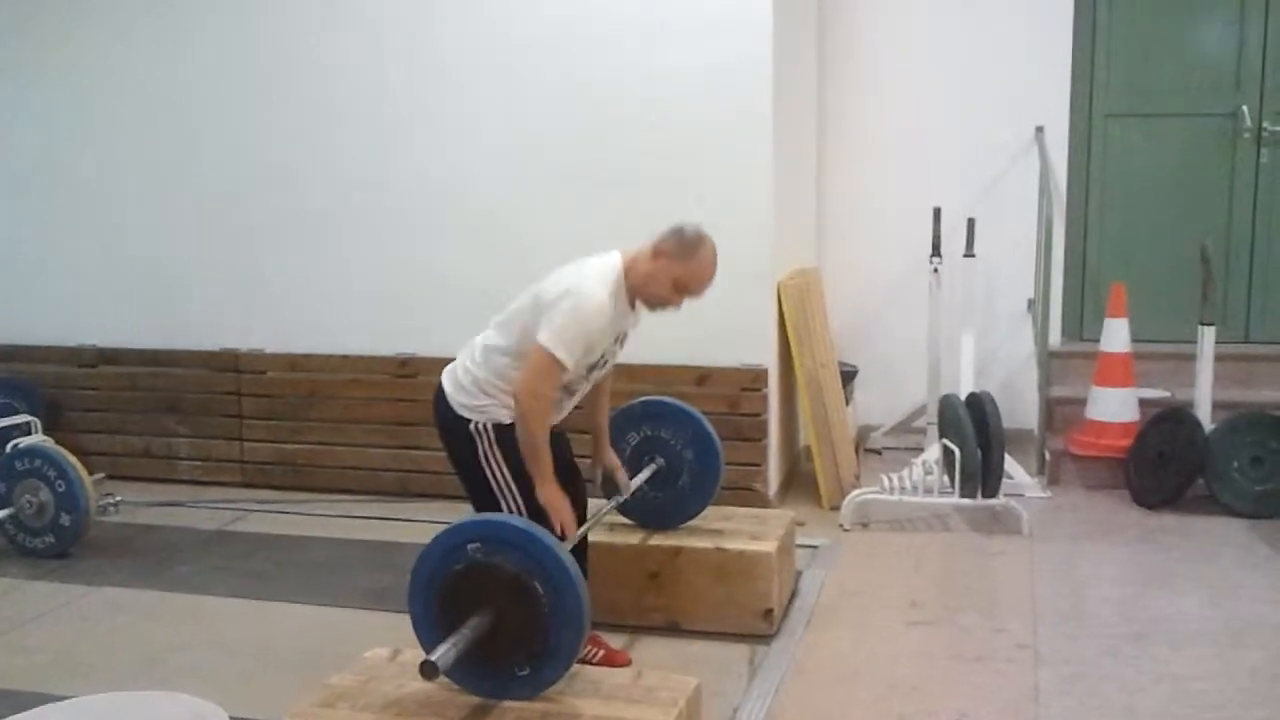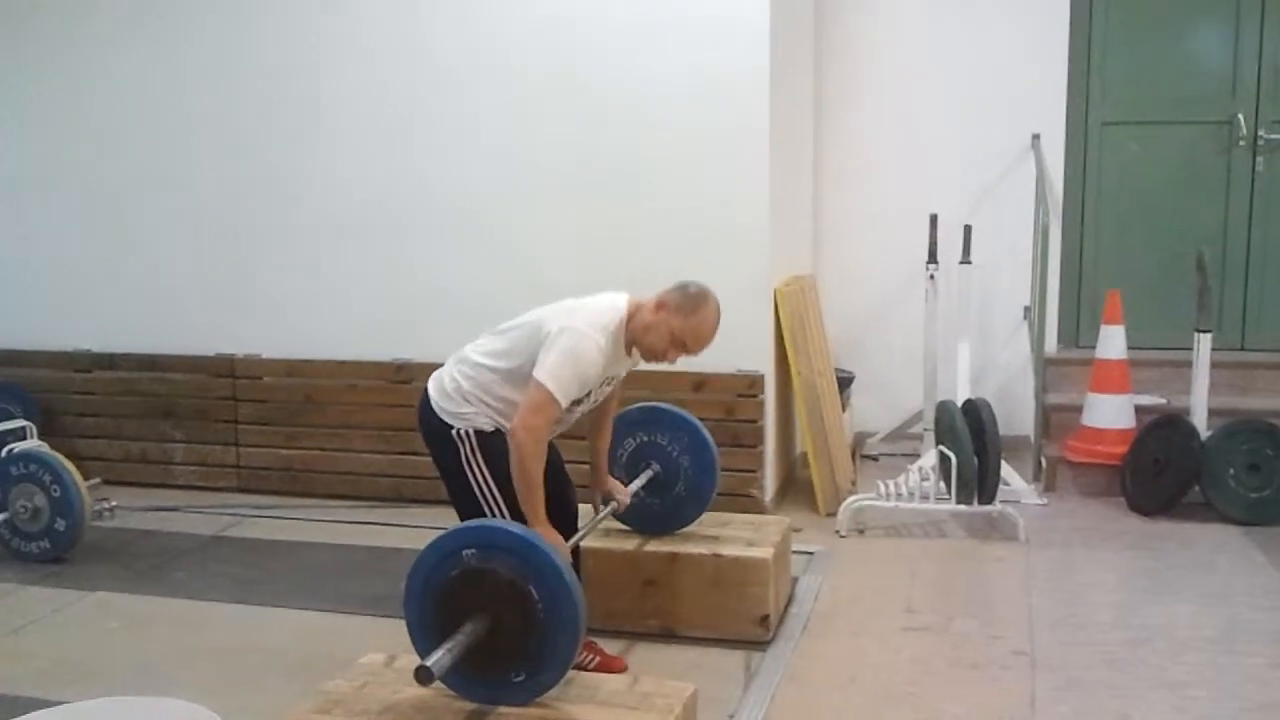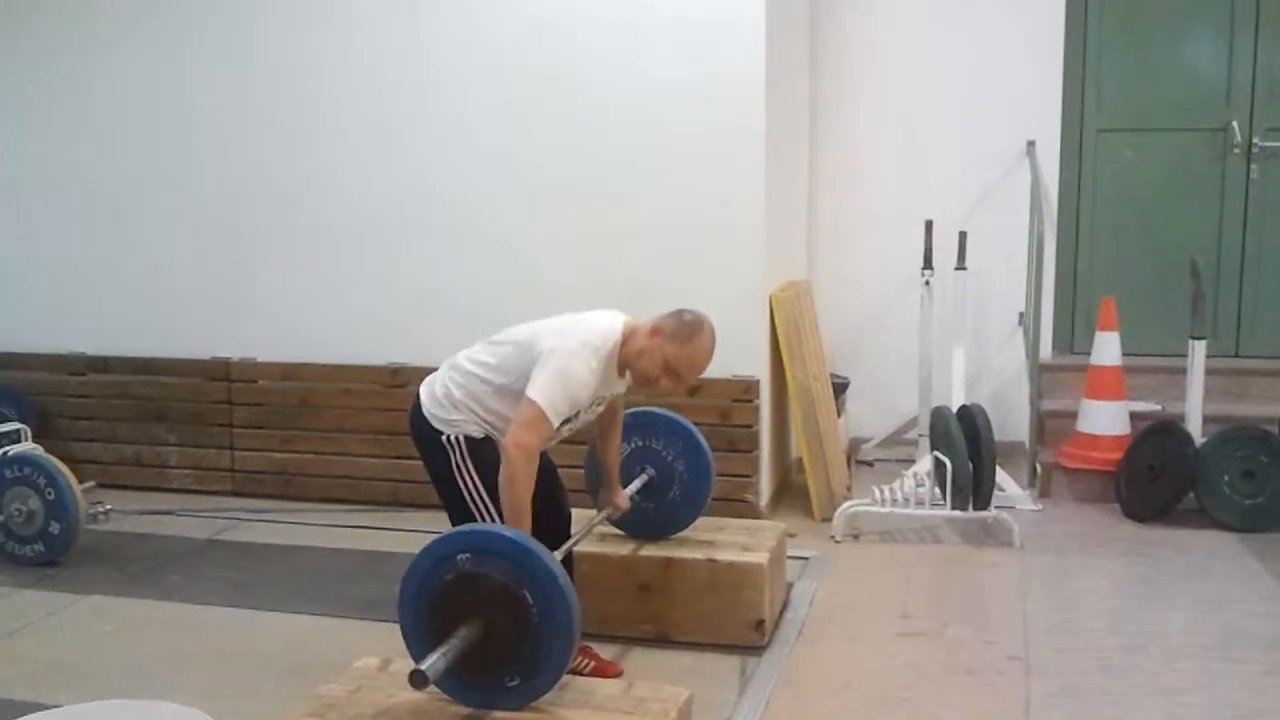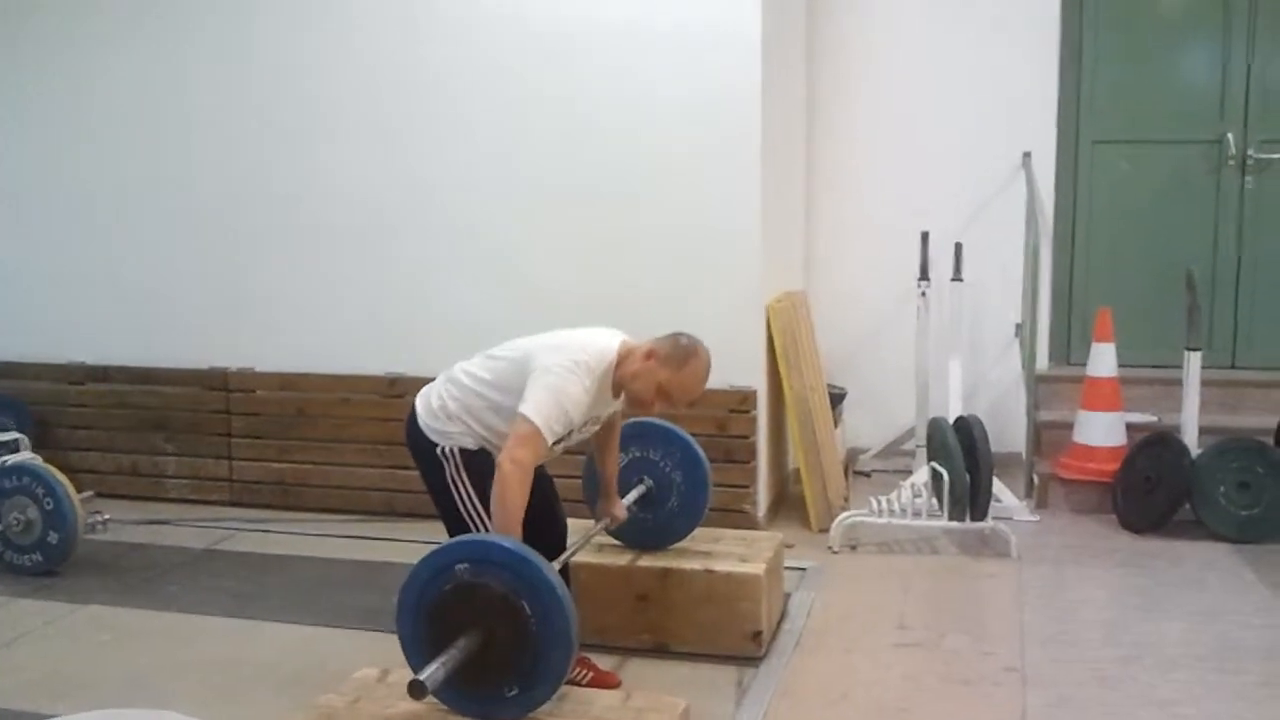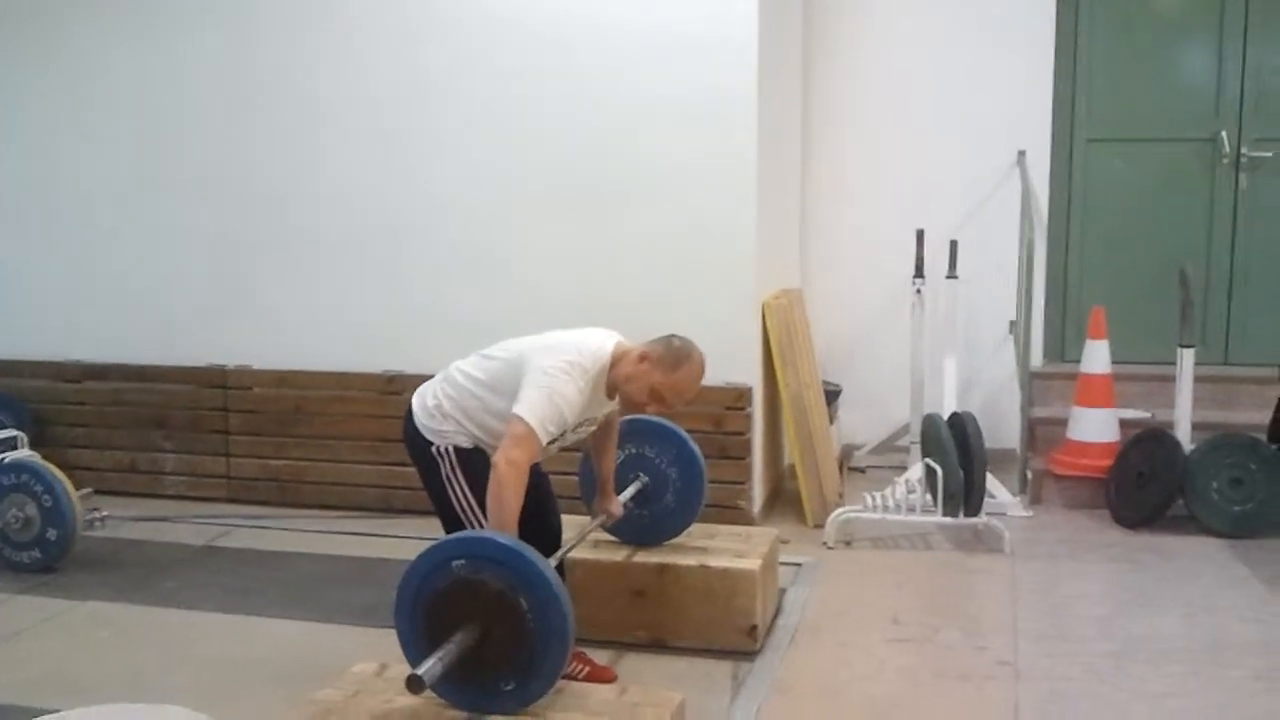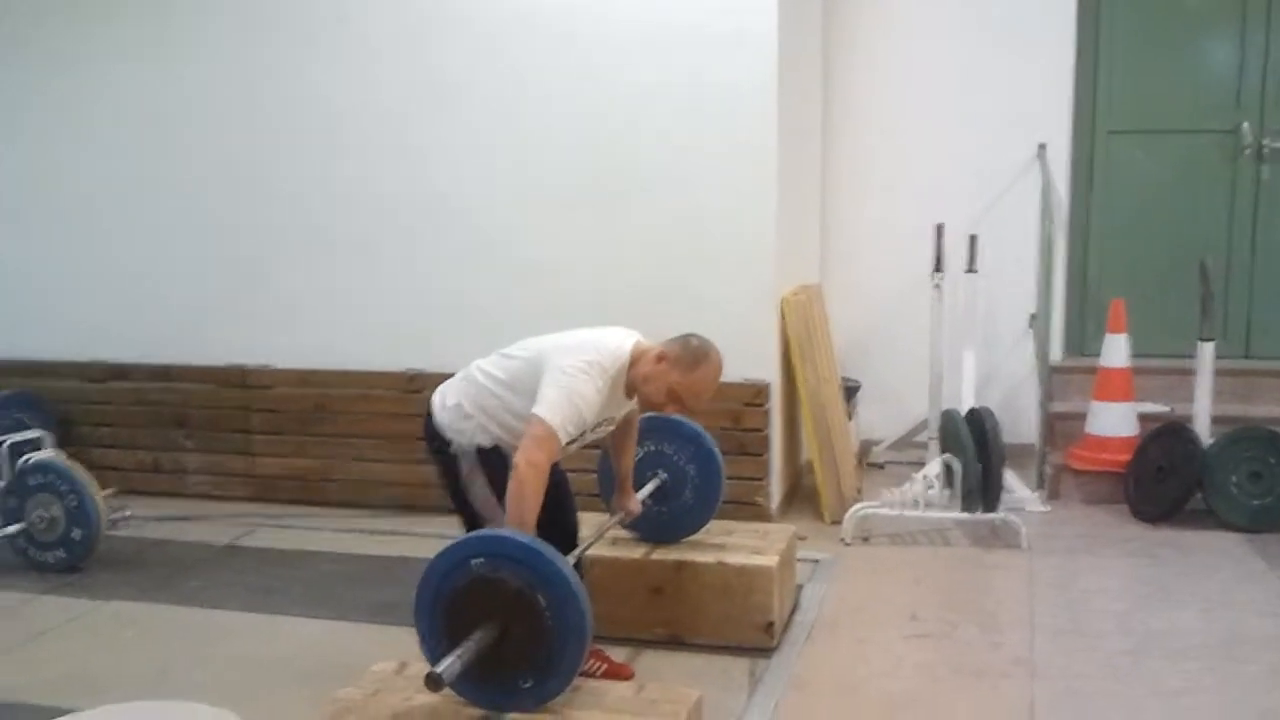
dt=0.2s
person 1, frame 1
left shoulder: (628, 294)
right shoulder: (590, 297)
left elbow: (595, 371)
right elbow: (529, 392)
left wrist: (602, 446)
right wrist: (545, 486)
left hip: (520, 405)
right hip: (478, 408)
left knee: (570, 517)
person 1, frame 2
left shoulder: (629, 330)
right shoulder: (588, 336)
left elbow: (601, 400)
right elbow: (526, 431)
left wrist: (602, 475)
right wrist: (536, 527)
left hip: (508, 411)
right hip: (460, 414)
left knee: (562, 518)
person 1, frame 3
left shoulder: (624, 346)
right shoulder: (581, 355)
left elbow: (609, 410)
right elbow: (519, 448)
left wrist: (611, 485)
left hip: (503, 420)
right hip: (451, 419)
left knee: (554, 523)
person 1, frame 4
left shoulder: (622, 363)
right shoulder: (575, 373)
left elbow: (606, 423)
right elbow: (513, 464)
left wrist: (609, 497)
left hip: (496, 430)
right hip: (446, 431)
left knee: (549, 535)
person 1, frame 5
left shoulder: (618, 364)
right shoulder: (569, 374)
left elbow: (604, 421)
right elbow: (508, 464)
left wrist: (606, 493)
left hip: (492, 427)
right hip: (442, 428)
left knee: (544, 533)
person 1, frame 6
left shoulder: (637, 363)
right shoulder: (587, 374)
left elbow: (623, 419)
right elbow: (528, 465)
left wrist: (625, 491)
left hip: (509, 426)
right hip: (462, 428)
left knee: (562, 531)
